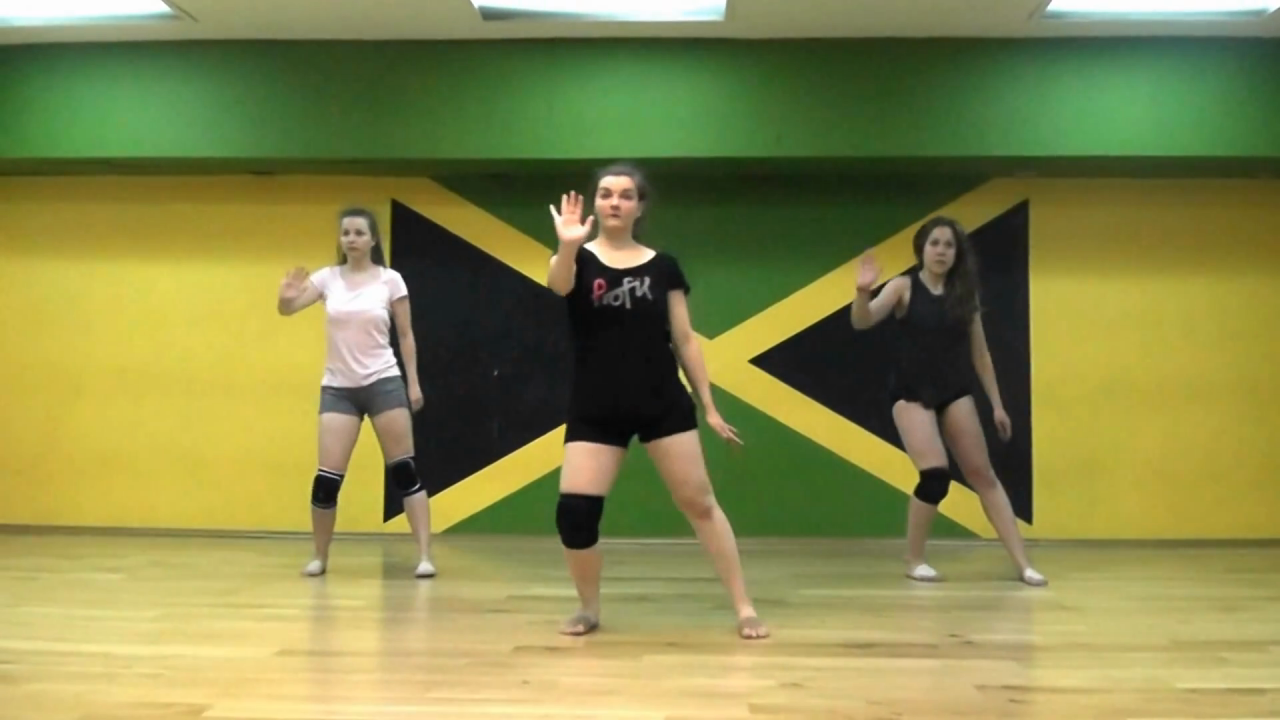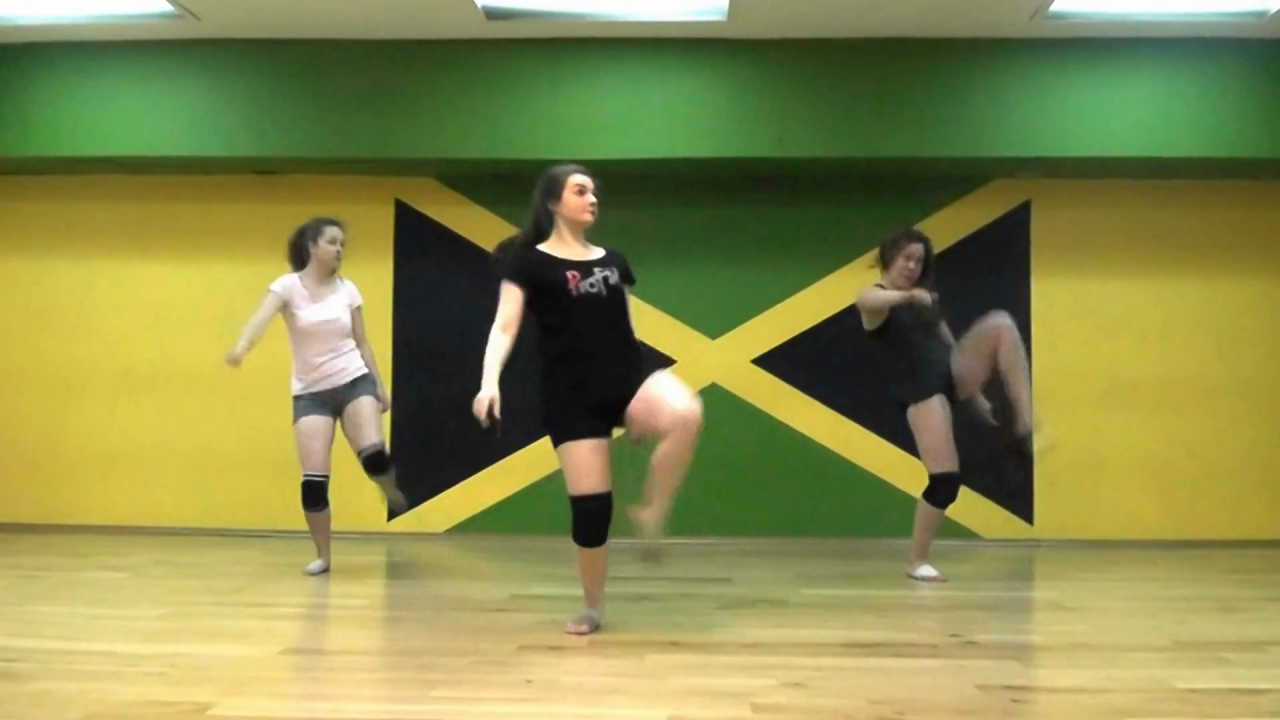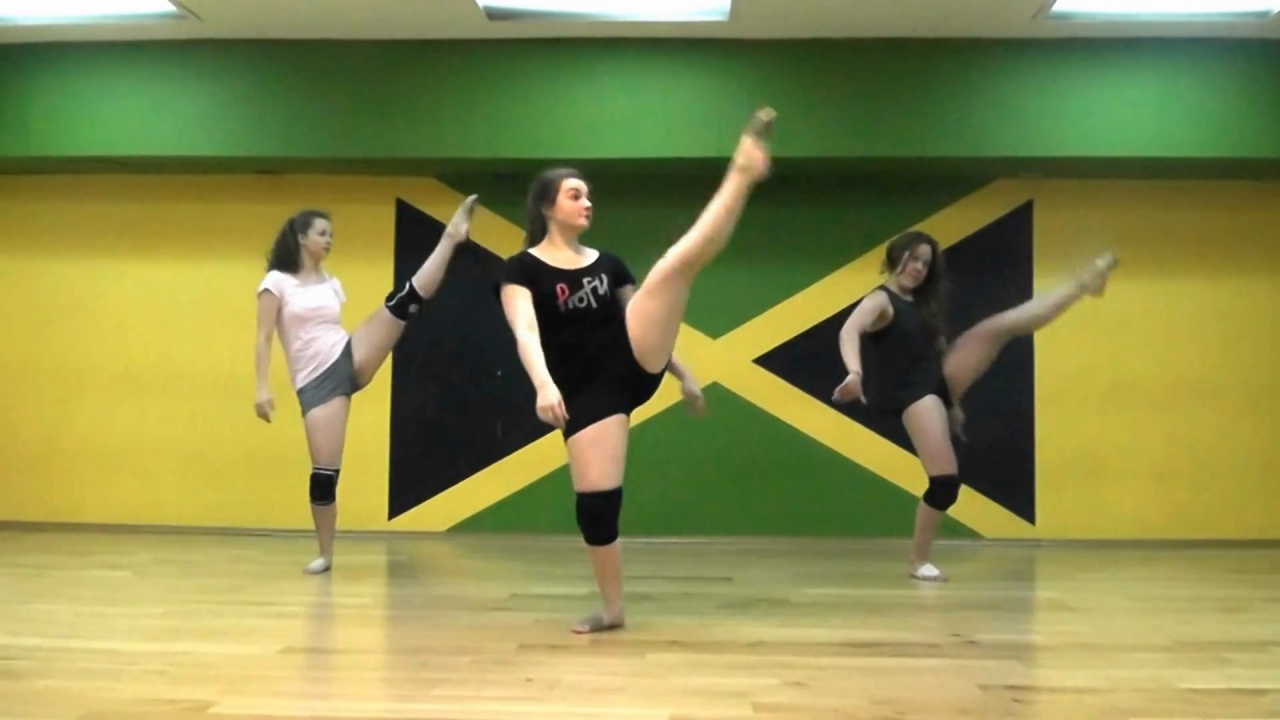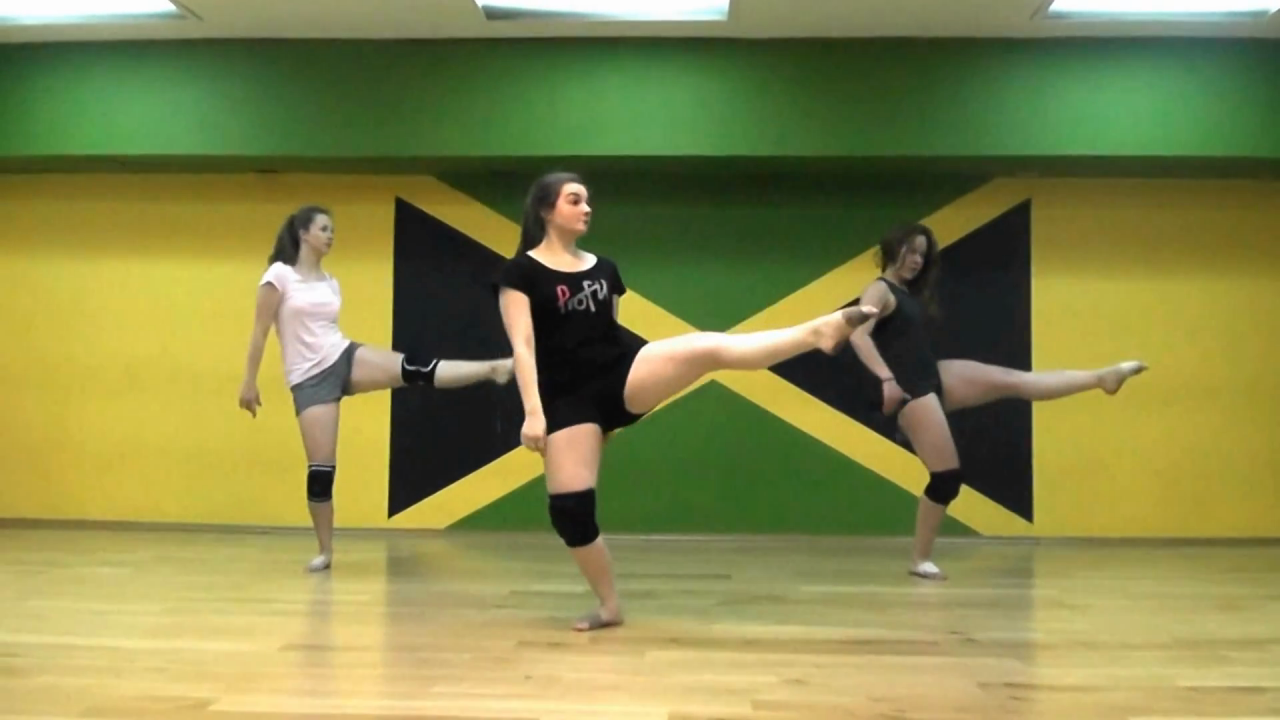
dt=0.5s
person 1, frame 1
left shoulder: (663, 266)
right shoulder: (578, 260)
left elbow: (684, 340)
right elbow: (560, 282)
left wrist: (709, 408)
right wrist: (568, 243)
left hip: (663, 401)
right hip: (594, 408)
left knee: (698, 503)
right knee: (574, 511)
left ankle: (744, 608)
right ankle: (589, 607)
person 1, frame 2
left shoulder: (613, 258)
right shoulder: (530, 262)
right elbow: (505, 325)
left wrist: (675, 400)
right wrist: (490, 382)
left hip: (629, 377)
right hip: (572, 398)
left knee: (685, 416)
right knee: (591, 508)
left ankle: (650, 513)
right ankle: (594, 608)
person 1, frame 3
left shoulder: (607, 262)
right shoulder: (524, 270)
left elbow: (657, 320)
right elbow: (526, 334)
left wrist: (685, 376)
right wrist: (546, 387)
left hip: (631, 360)
right hip: (591, 384)
left knee: (677, 264)
right knee: (597, 501)
right ankle: (612, 608)
person 1, frame 4
left shoulder: (603, 268)
right shoulder: (520, 272)
right elbow: (522, 347)
right wrist: (533, 412)
left hip: (622, 373)
right hip: (569, 398)
left knee: (709, 348)
right knee: (569, 507)
left ankle: (818, 330)
right ankle: (609, 606)
person 2, frame 1
left shoulder: (389, 280)
right shoulder: (327, 278)
left elbow: (405, 335)
right elbow: (287, 309)
left wrist: (413, 382)
right wrist: (285, 297)
left hip: (384, 382)
right hip: (337, 388)
left knee: (405, 471)
right knee: (326, 479)
left ankle: (425, 555)
right ankle: (320, 556)
person 2, frame 2
left shoulder: (347, 290)
right shoulder: (288, 286)
right elbow: (262, 317)
left wrist: (379, 386)
right wrist: (241, 347)
left hip: (352, 381)
right hip: (310, 394)
left knee: (374, 457)
right knee: (313, 482)
left ankle: (391, 491)
right ankle: (323, 555)
person 2, frame 3
left shoulder: (332, 284)
right shoulder: (277, 282)
right elbow: (263, 338)
right wrist: (262, 387)
left hip: (351, 359)
right hip: (316, 380)
left knee: (403, 301)
right knee: (324, 472)
right ankle: (325, 553)
person 2, frame 4
left shoulder: (330, 283)
right shoulder: (279, 274)
right elbow: (259, 332)
right wrist: (249, 382)
left hip: (345, 360)
right hip: (309, 379)
left knee: (416, 369)
right knee: (320, 468)
left ankle: (494, 369)
right ankle: (325, 551)
person 3, frame 1
left shoulder: (965, 293)
right shoulder: (903, 287)
left elbow: (979, 351)
right elbow: (861, 321)
left wrist: (997, 404)
right wrist: (863, 290)
left hip: (956, 395)
right hip: (911, 396)
left knee: (984, 475)
right knee: (936, 474)
left ankle: (1022, 563)
right ankle: (914, 559)
person 3, frame 2
left shoulder: (926, 302)
right shoulder: (873, 298)
right elbow: (867, 299)
left wrist: (976, 392)
right wrist: (909, 294)
left hip: (952, 374)
right hip: (921, 392)
left knee: (1000, 324)
right knee: (945, 478)
left ankle: (1025, 423)
right ankle: (917, 560)
person 3, frame 3
left shoulder: (924, 304)
right shoulder: (880, 302)
right elbow: (849, 333)
left wrist: (954, 405)
right wrist: (854, 373)
left hip: (939, 376)
right hip: (913, 393)
left knee: (1005, 325)
right knee: (945, 480)
left ankle: (1083, 283)
right ankle: (919, 560)
person 3, frame 4
left shoulder: (912, 293)
right shoulder: (879, 290)
right elbow: (858, 337)
right wrist: (887, 379)
left hip: (934, 377)
right hip: (910, 389)
left knee: (1015, 381)
right knee: (947, 474)
left ankle: (1102, 377)
right ankle: (920, 559)
